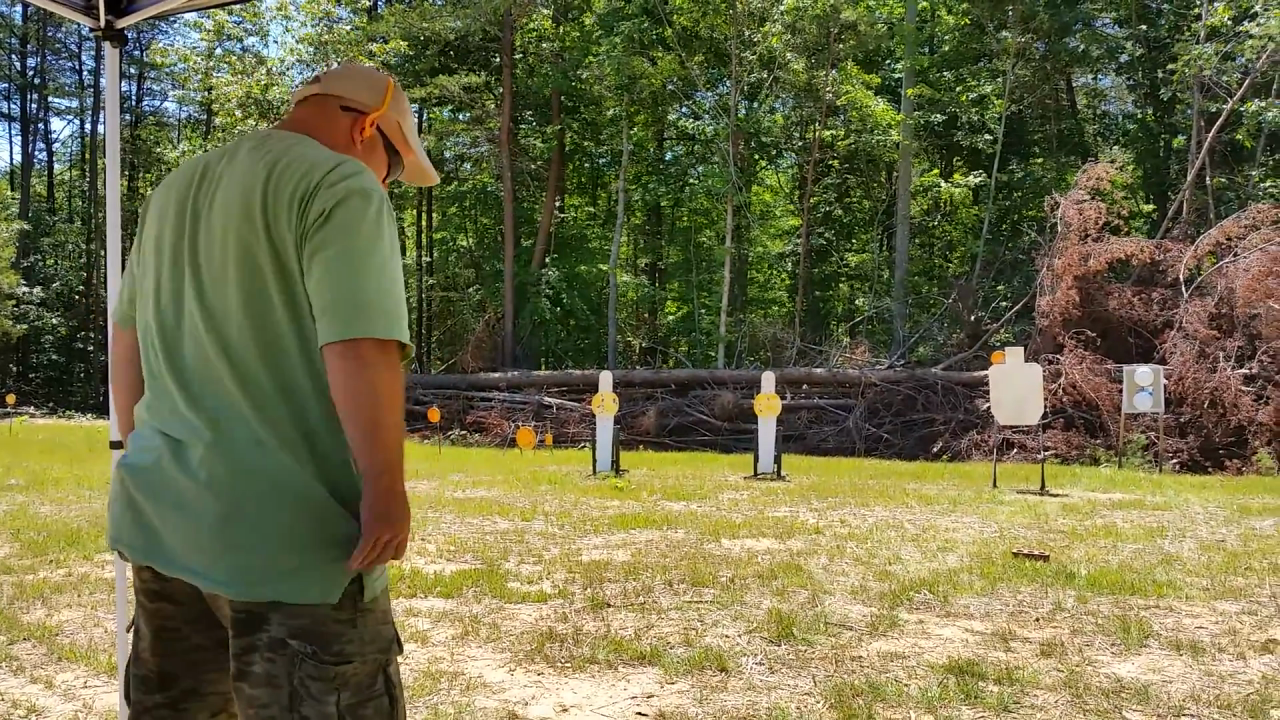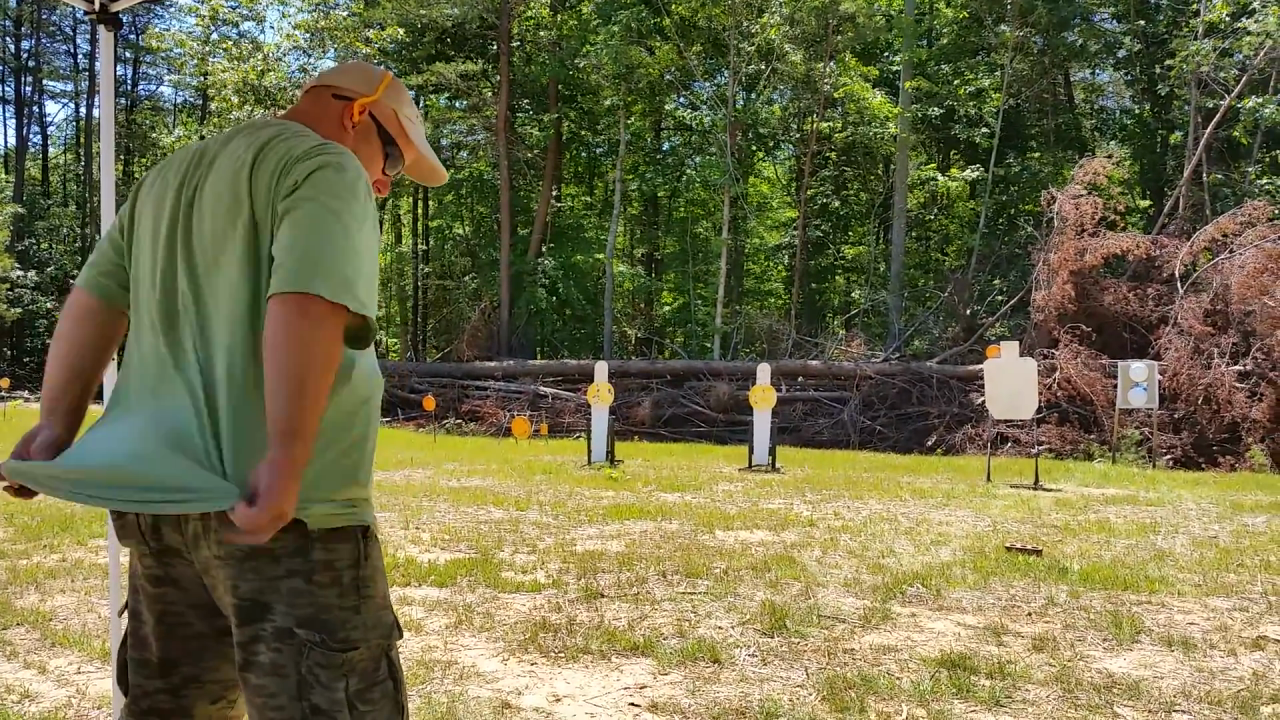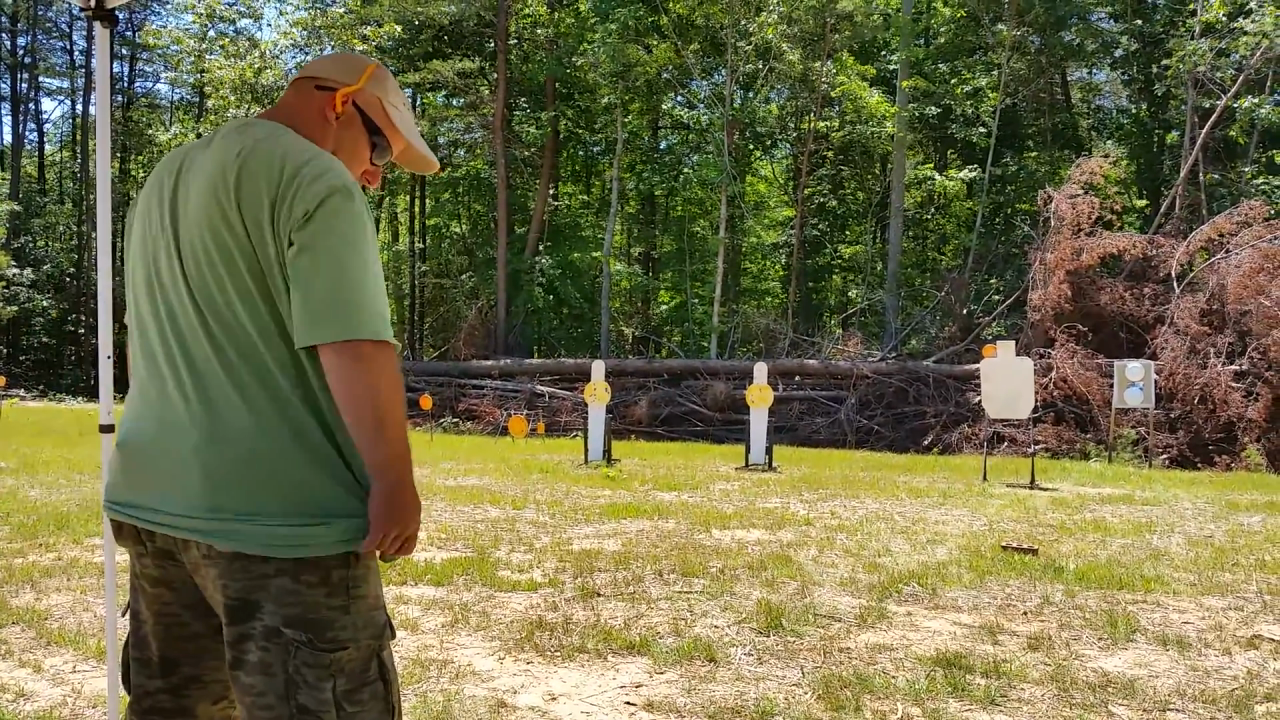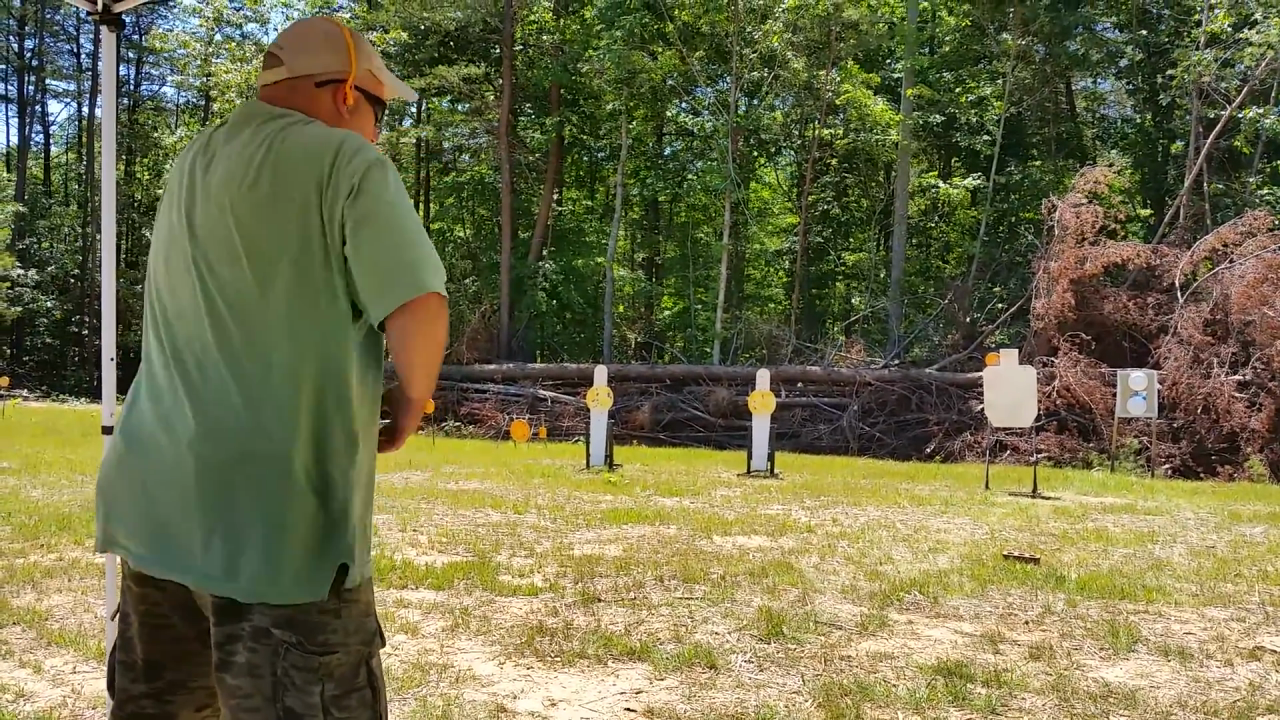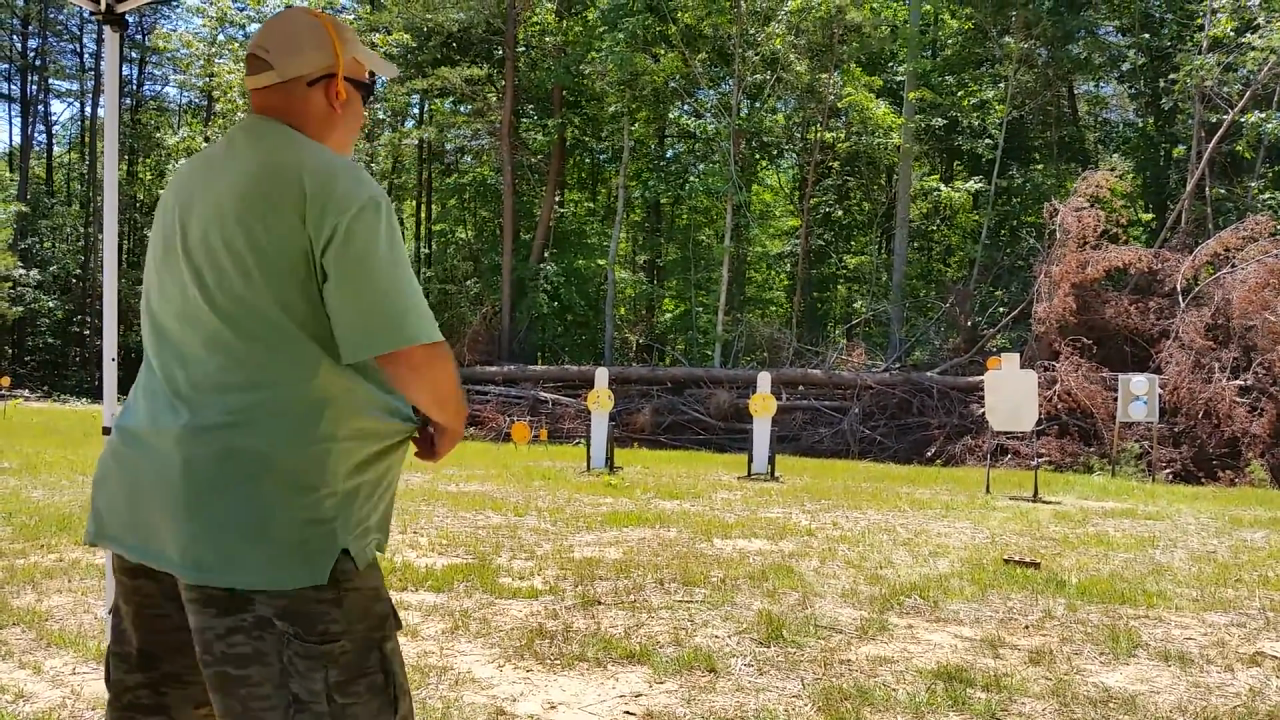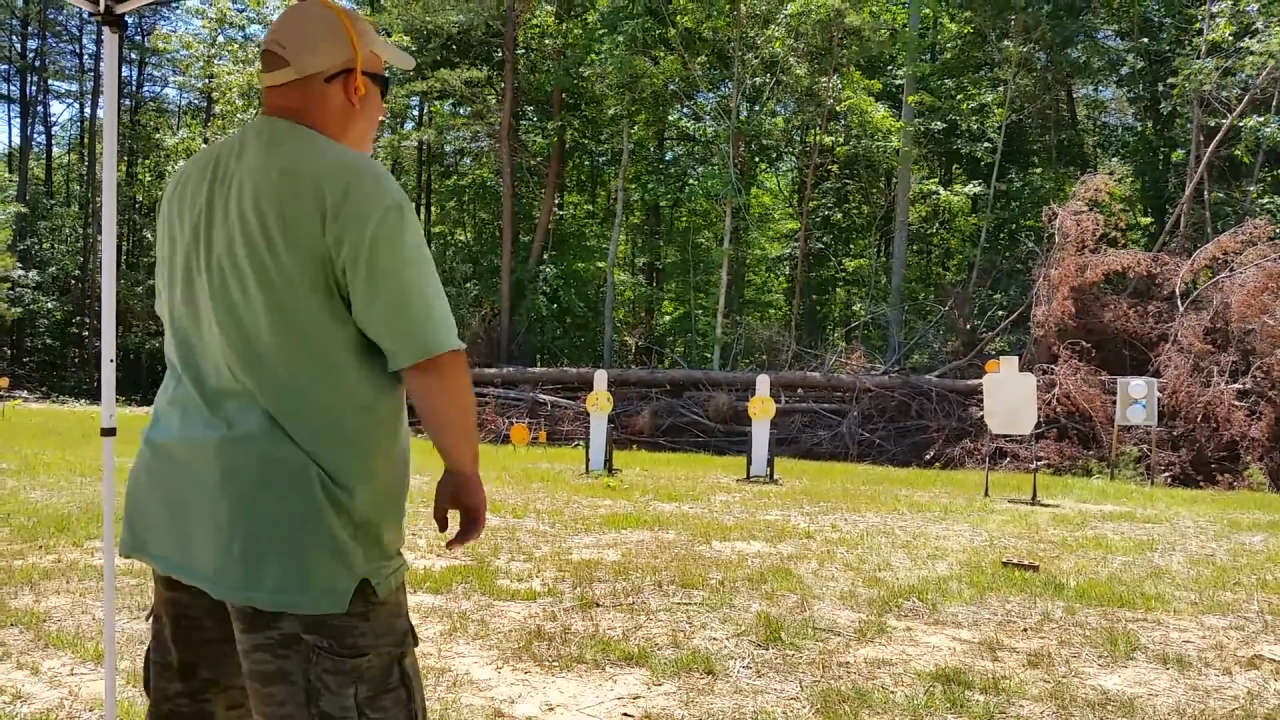
dt=0.5s
person 1, frame 1
left shoulder: (178, 187)
right shoulder: (340, 187)
left elbow: (131, 334)
right elbow: (360, 348)
left wrist: (139, 456)
right wrist: (385, 491)
left hip: (163, 509)
right hip: (287, 522)
person 1, frame 2
left shoulder: (173, 173)
right shoulder: (324, 169)
left elbow: (95, 300)
right elbow: (308, 310)
left wrist: (57, 422)
right wrist: (288, 468)
left hip: (155, 492)
right hip: (271, 506)
person 1, frame 3
left shoulder: (168, 175)
right shoulder: (313, 182)
right elbow: (355, 348)
right wrist: (394, 483)
left hip: (155, 495)
right hip: (274, 508)
person 1, frame 4
left shoulder: (193, 163)
right shoulder: (346, 163)
right elbow: (417, 304)
right wrist: (411, 399)
left hip: (153, 490)
right hip: (273, 503)
person 1, frame 5
left shoulder: (190, 178)
right shoulder: (335, 186)
right elbow: (404, 351)
right wrist: (448, 417)
left hip: (149, 489)
right hip: (267, 503)
person 1, frame 6
left shoulder: (189, 182)
right shoulder: (357, 190)
right elbow: (428, 358)
right wrist: (464, 473)
left hip: (184, 499)
right hip: (300, 515)
